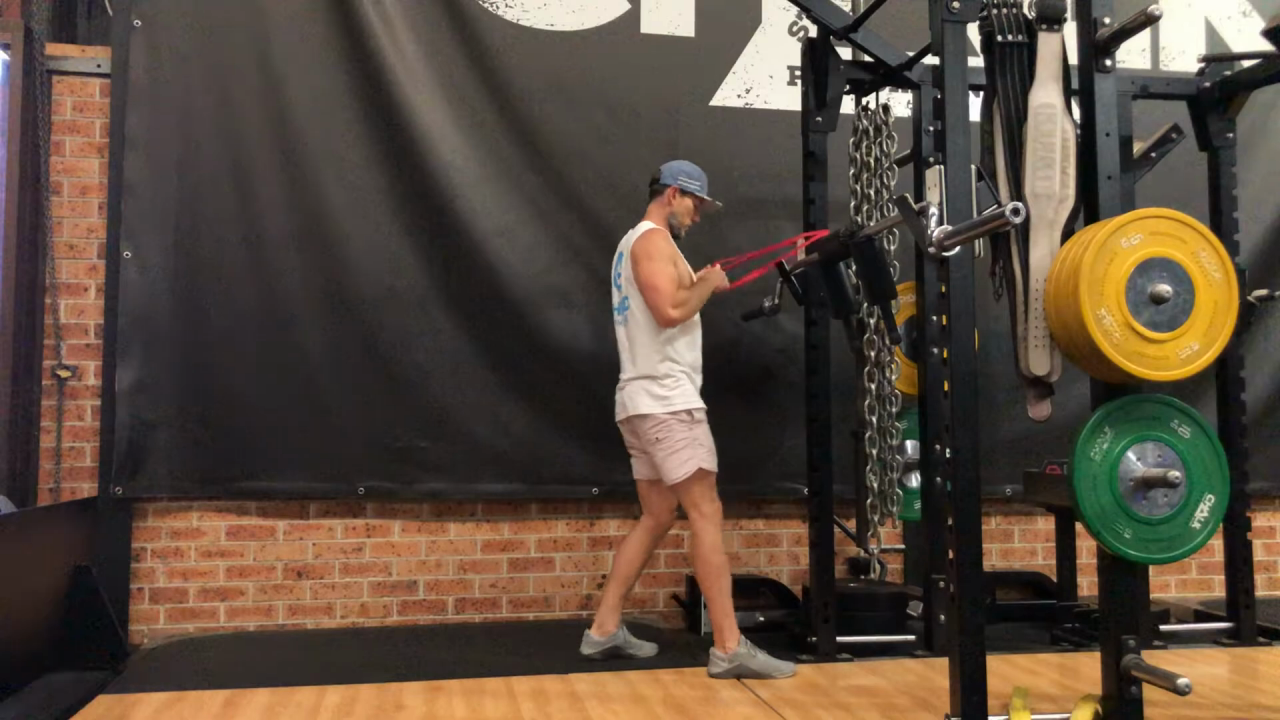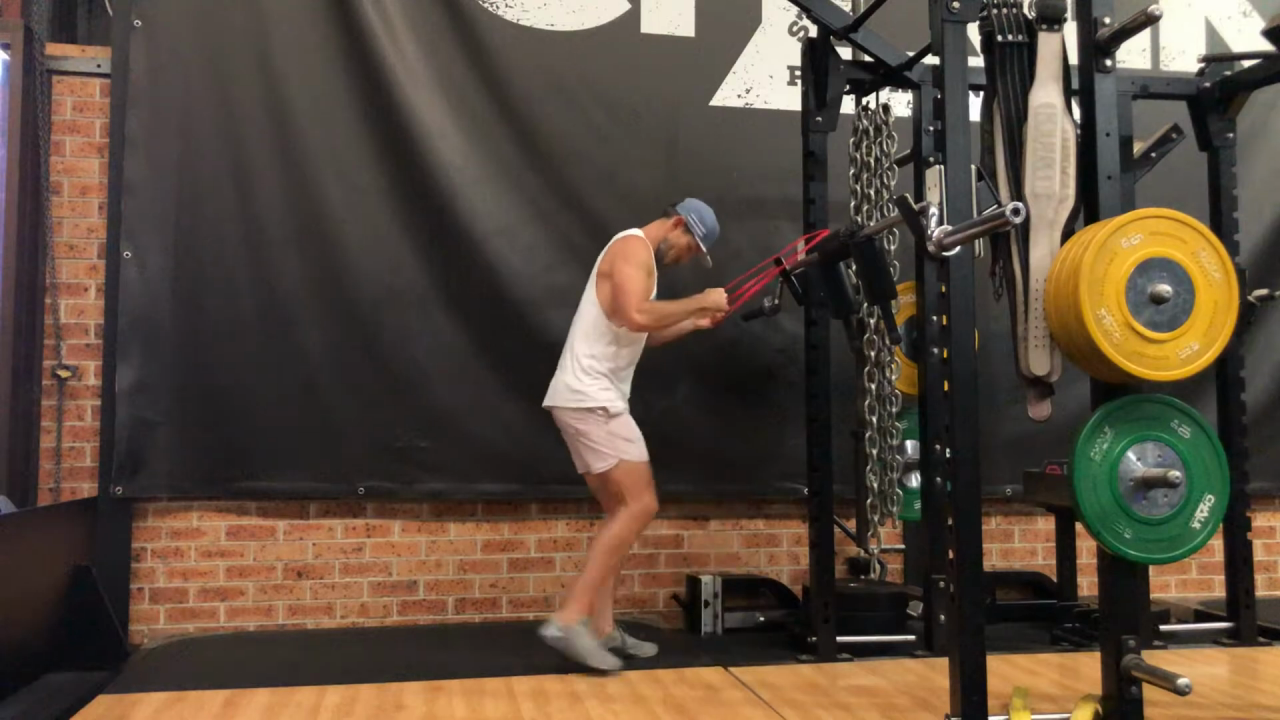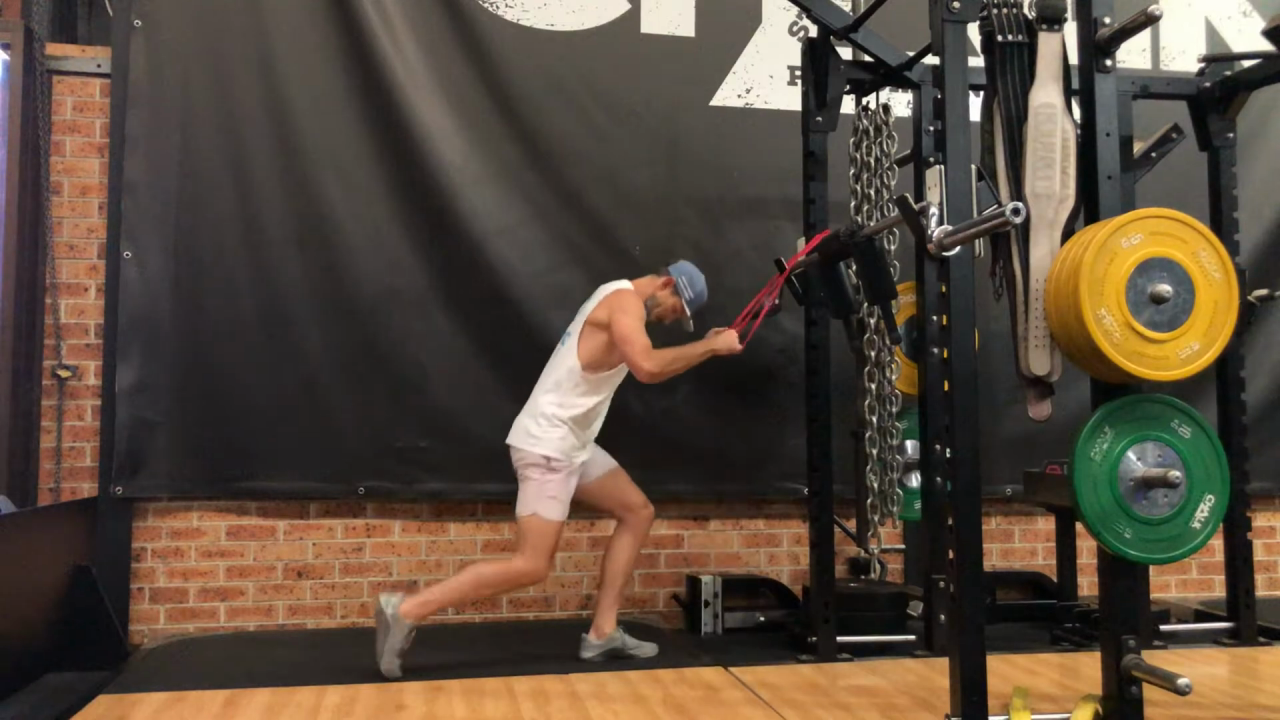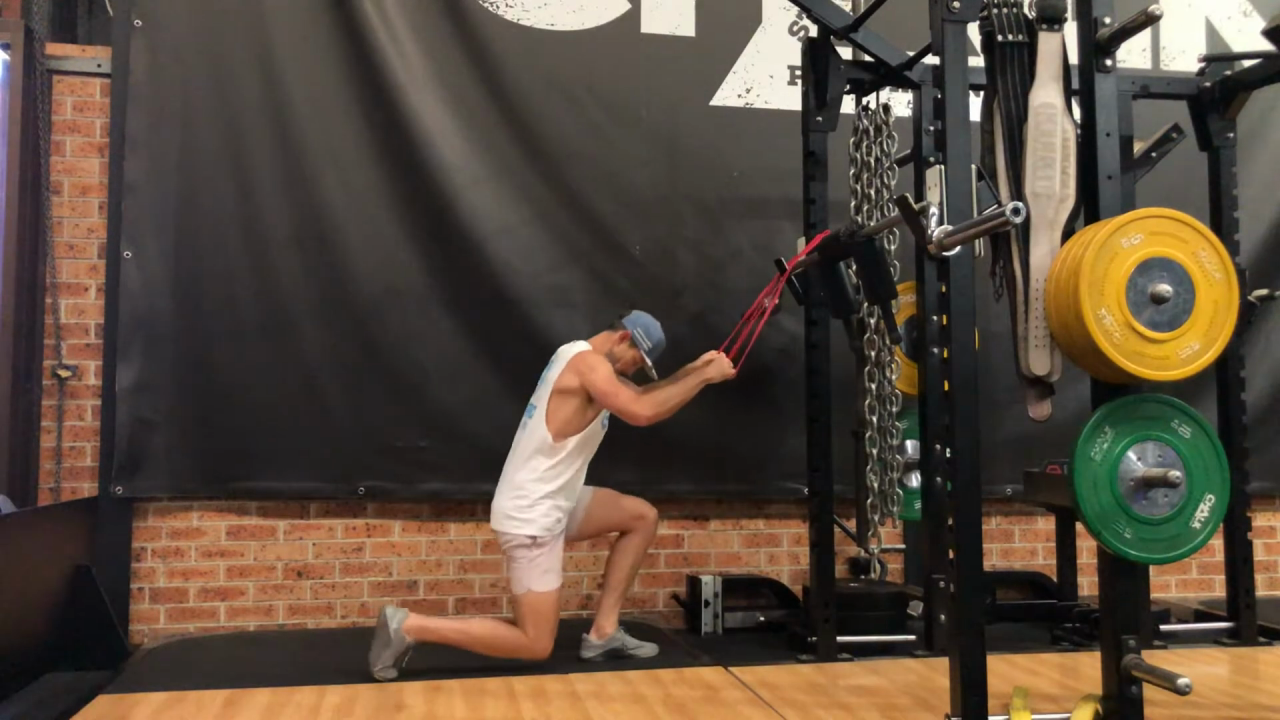
dt=0.3s
person 1, frame 1
left shoulder: (633, 243)
right shoulder: (653, 239)
right elbow: (671, 311)
left wrist: (697, 284)
right wrist: (706, 285)
left hip: (643, 403)
right hip: (667, 402)
left knee: (657, 518)
right knee: (706, 514)
left ankle: (604, 630)
right ankle: (730, 648)
person 1, frame 2
left shoulder: (642, 253)
right shoulder: (632, 245)
left elbow: (638, 330)
right elbow: (637, 316)
left wrist: (698, 320)
right wrist: (703, 302)
left hip: (598, 396)
right hip: (590, 396)
left knee: (624, 509)
right knee: (639, 505)
left ankle: (600, 627)
right ankle: (572, 618)
person 1, frame 3
left shoulder: (620, 302)
right shoulder: (625, 298)
left elbow: (640, 368)
right elbow: (647, 366)
left wrist: (704, 348)
right wrist: (709, 346)
left hip: (569, 441)
right hip: (546, 442)
left knee: (639, 512)
right knee: (532, 563)
left ankle: (603, 632)
right ankle: (405, 611)
person 1, frame 4
left shoulder: (579, 359)
right shoulder: (587, 361)
left elbow: (637, 398)
right elbow: (641, 412)
left wrist: (692, 369)
right wrist: (706, 377)
left hip: (550, 501)
right hip: (529, 515)
left knee: (643, 518)
right knee: (536, 643)
left ankle: (603, 633)
right ankle: (407, 626)
